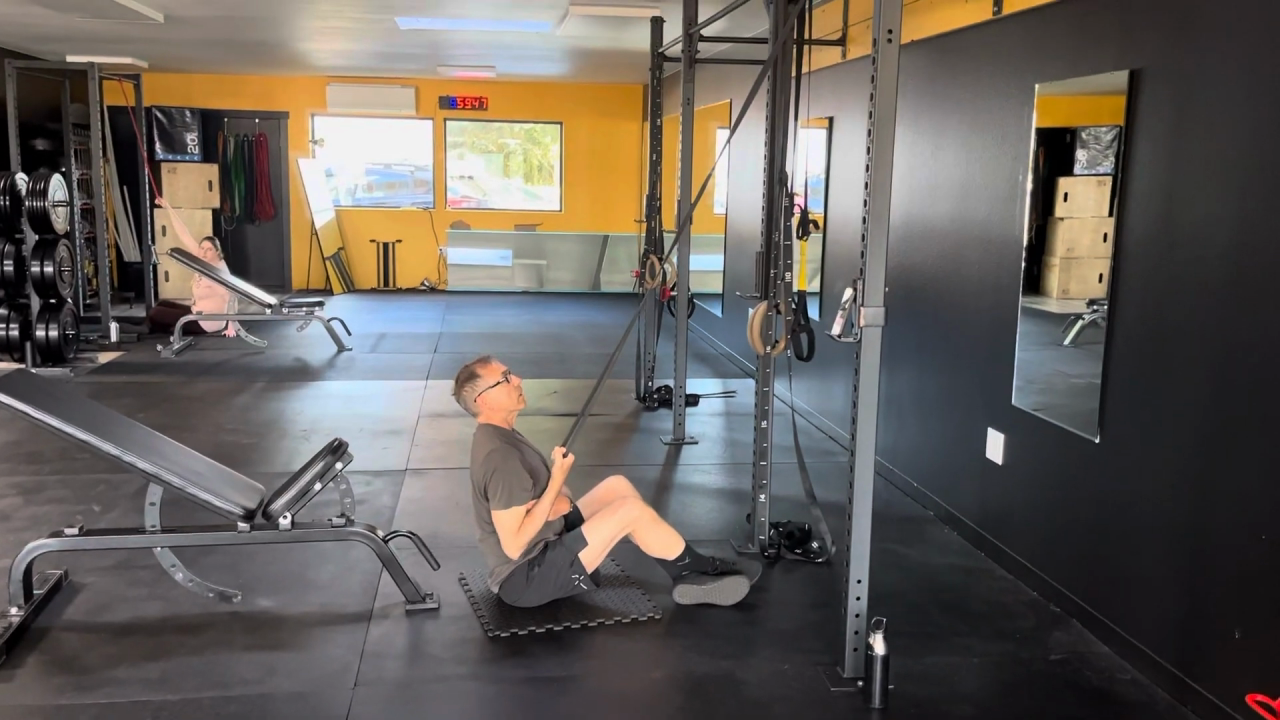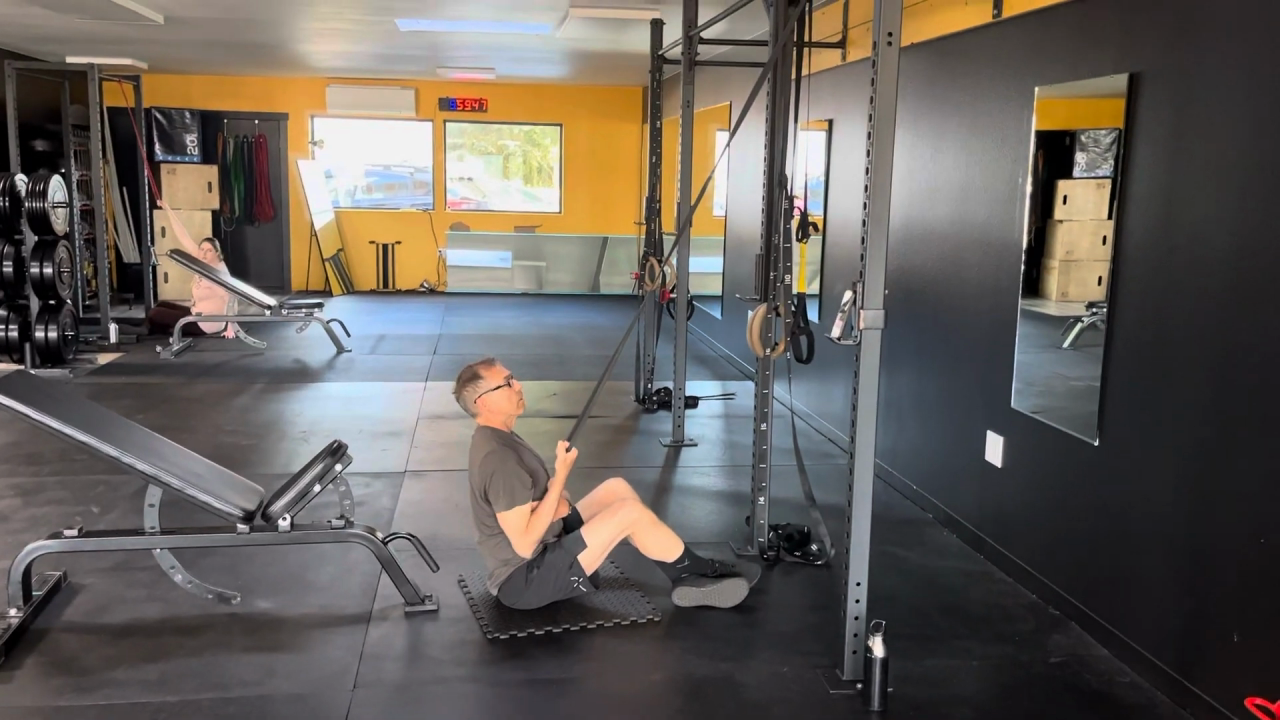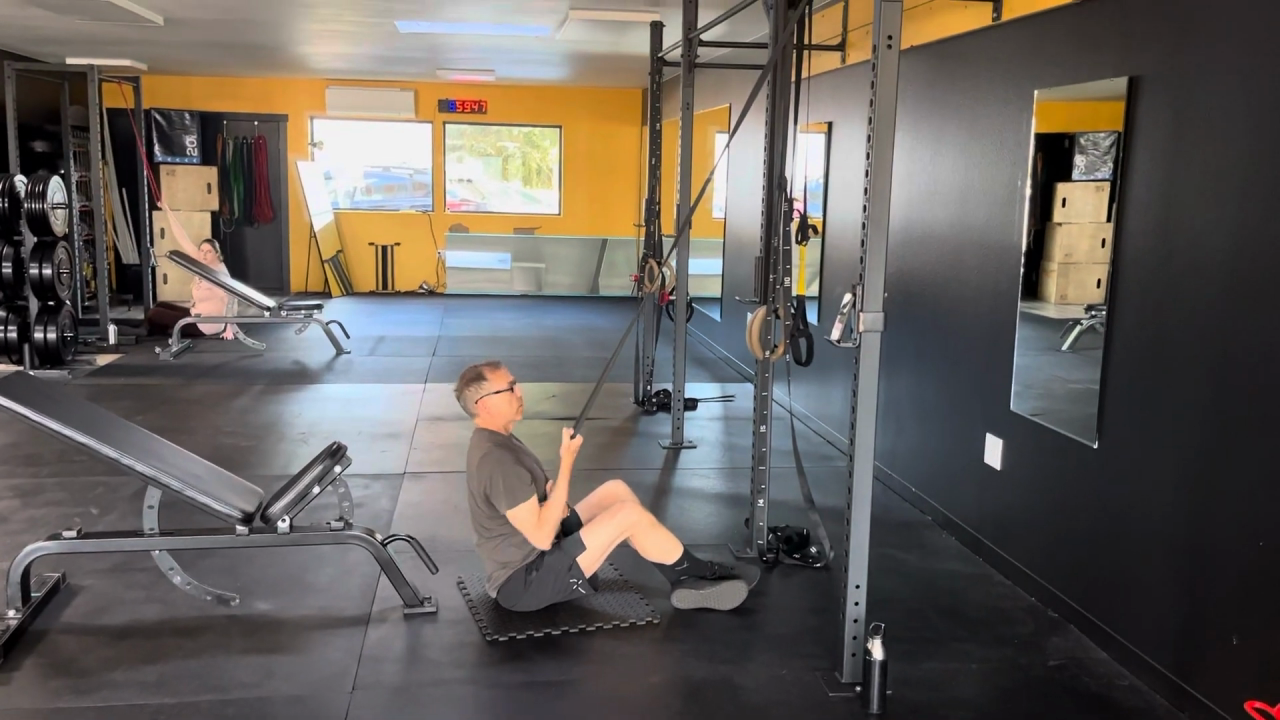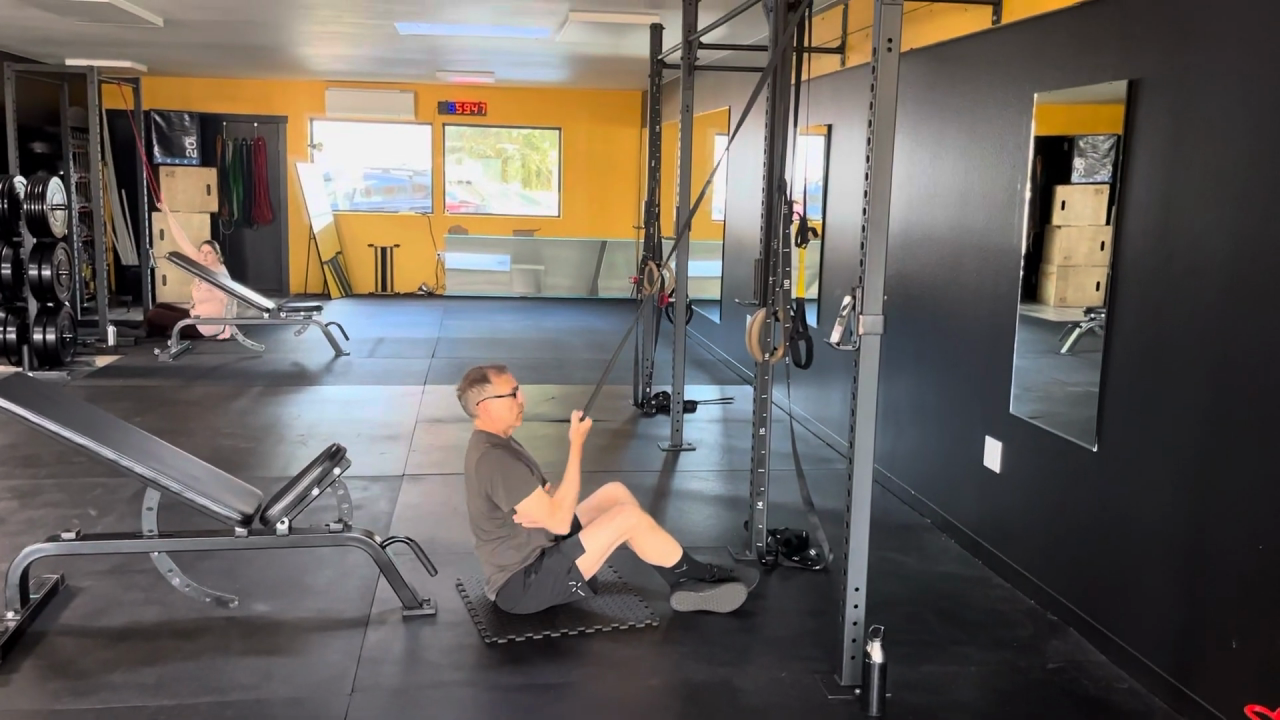
dt=0.1s
person 1, frame 1
left shoulder: (503, 435)
right shoulder: (499, 456)
left elbow: (539, 491)
right elbow: (513, 545)
left wrist: (562, 502)
right wrist: (557, 482)
left hip: (539, 550)
right hip: (525, 579)
left knee: (616, 486)
right knee: (631, 509)
left ankle: (690, 575)
right ankle: (705, 568)
person 1, frame 2
left shoulder: (501, 438)
right shoulder: (498, 458)
left elbow: (541, 491)
right elbow: (524, 545)
left wrist: (558, 504)
right wrist: (561, 475)
left hip: (537, 553)
right hip: (524, 580)
left knee: (615, 489)
right knee: (630, 512)
left ankle: (690, 577)
right ankle: (704, 571)
person 1, frame 3
left shoulder: (500, 440)
right shoulder: (495, 459)
left elbow: (540, 495)
right elbow: (542, 537)
left wrist: (558, 507)
right wrist: (567, 462)
left hip: (531, 559)
right hip: (523, 583)
left knee: (615, 491)
right knee: (629, 514)
left ankle: (689, 580)
right ankle: (703, 573)
person 1, frame 4
left shoulder: (498, 444)
right shoulder: (493, 460)
left elbow: (542, 492)
right elbow: (561, 523)
left wrist: (552, 508)
right wrist: (576, 445)
left hip: (533, 554)
right hip: (522, 584)
left knee: (615, 493)
right knee: (629, 516)
left ankle: (689, 582)
right ankle: (703, 576)
